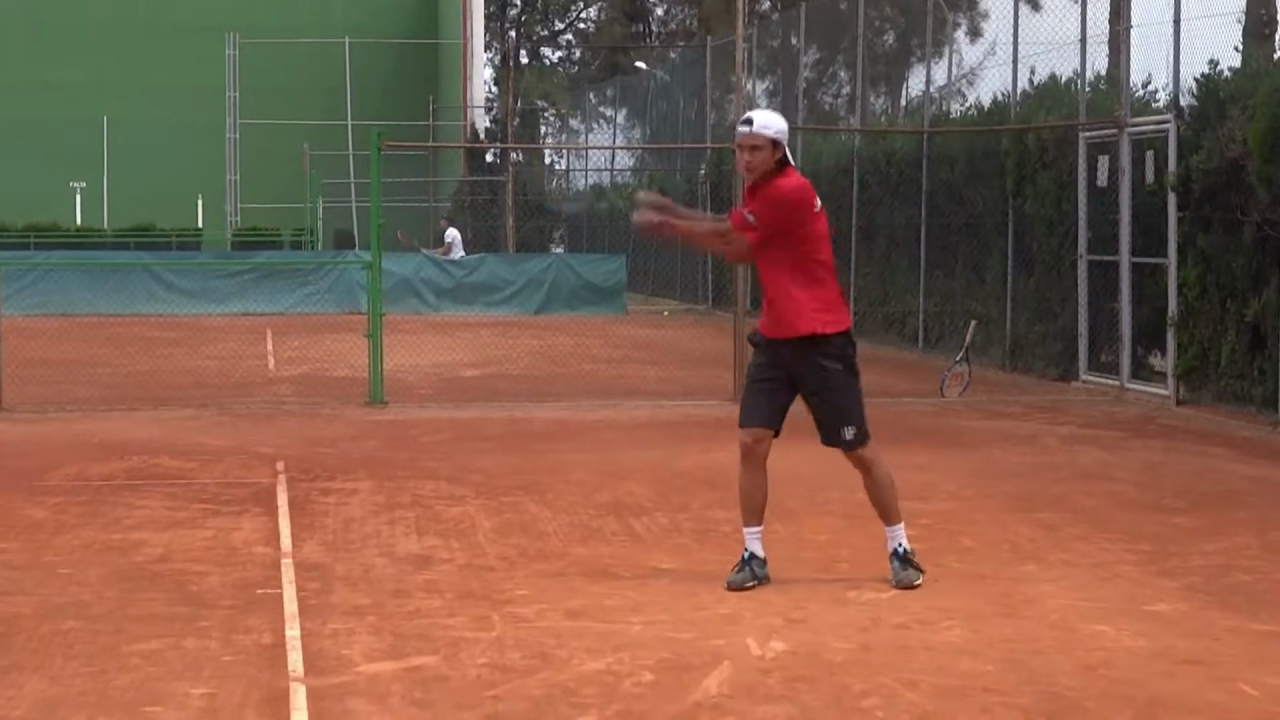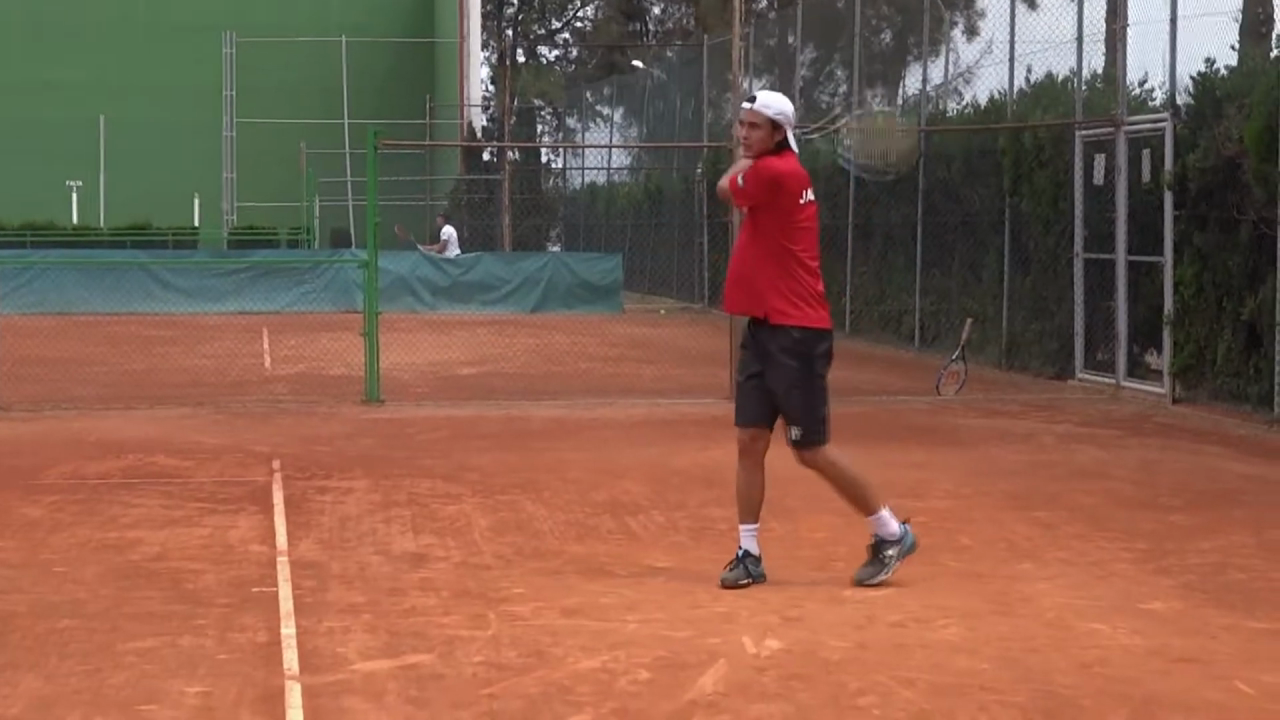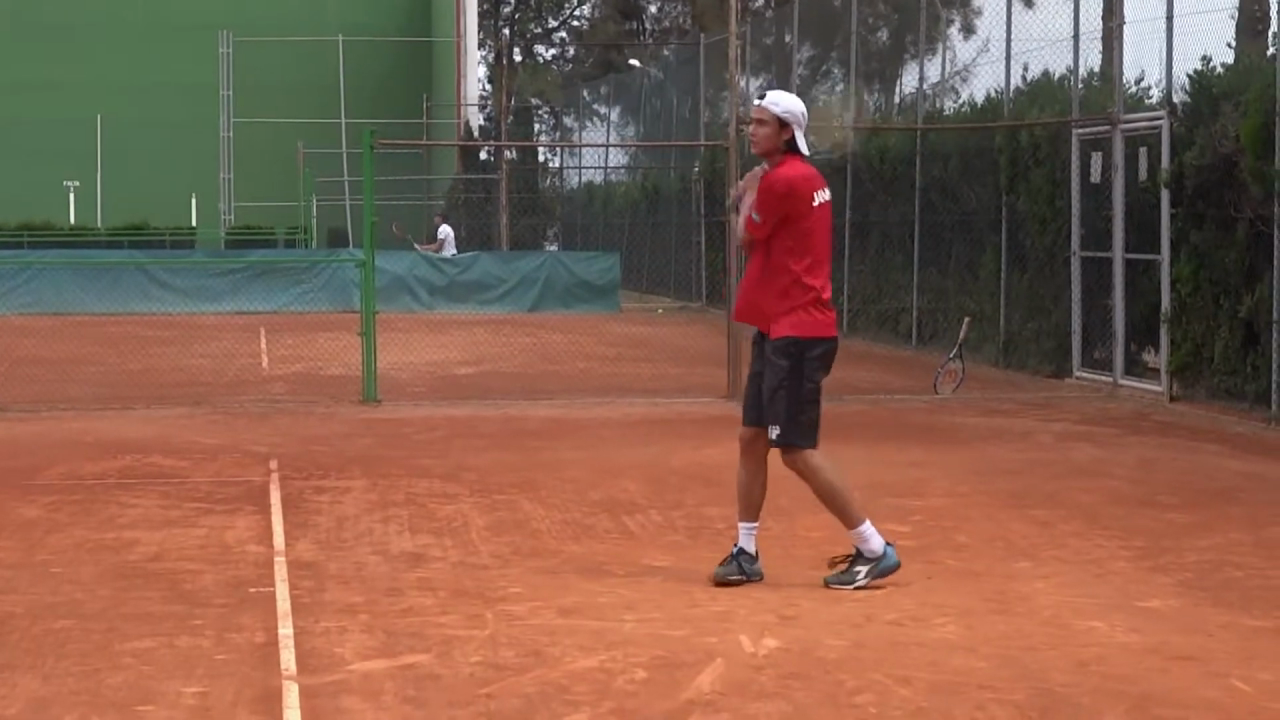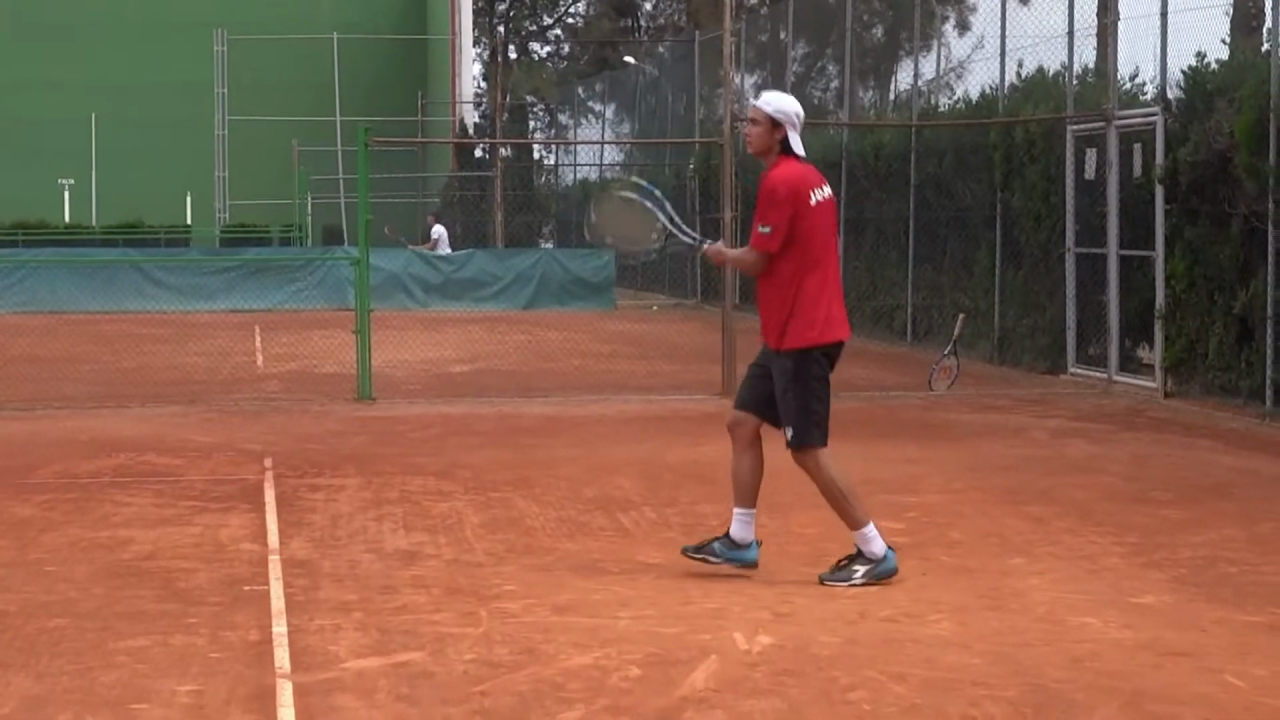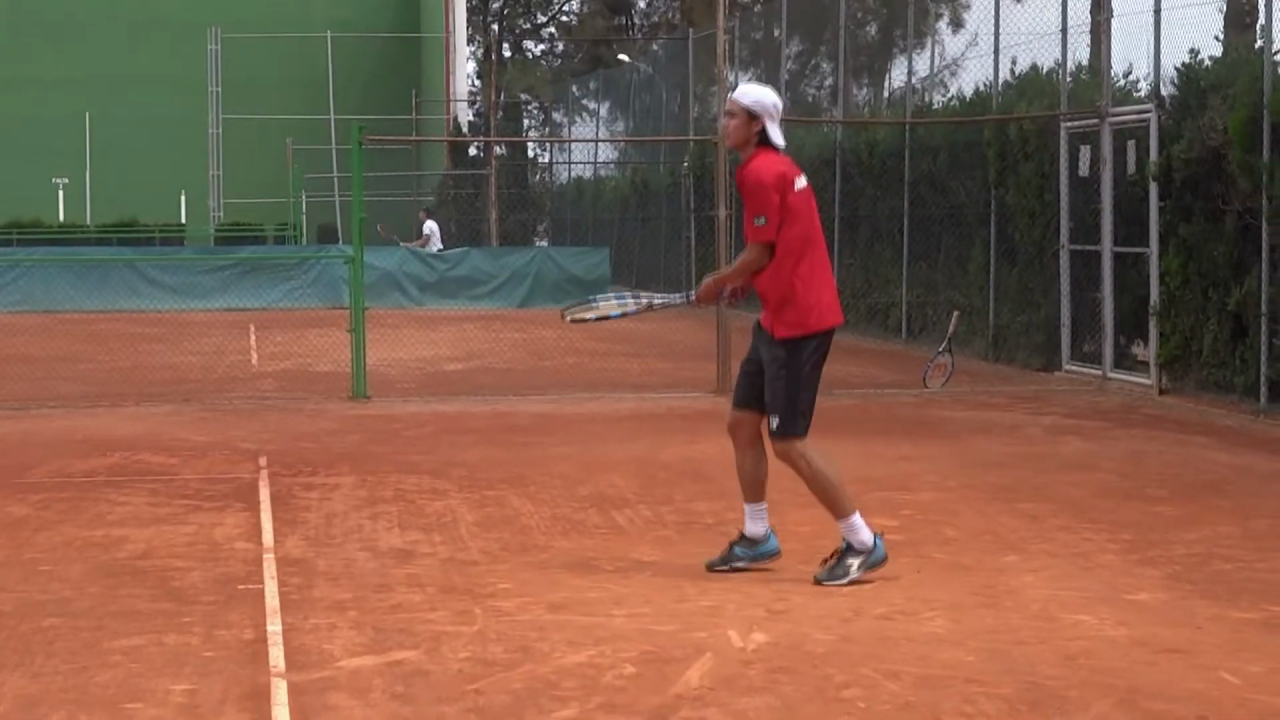
dt=0.2s
person 1, frame 1
left shoulder: (791, 190)
right shoulder: (760, 189)
left elbow: (728, 236)
right elbow: (738, 247)
left wrist: (669, 224)
right wrist: (670, 220)
left hip: (823, 337)
right hip: (776, 338)
left knee: (859, 450)
right knee: (752, 444)
left ankle: (899, 548)
right ankle: (753, 555)
person 1, frame 2
left shoulder: (773, 172)
right shoulder: (778, 170)
left elbow: (726, 189)
left wrist: (746, 159)
right wrist: (753, 158)
left hip: (797, 330)
right hip: (766, 325)
left knee: (810, 450)
right knee: (749, 442)
left ankle: (891, 532)
right ankle: (749, 553)
person 1, frame 3
left shoulder: (784, 179)
right shoulder: (800, 176)
left elbow: (746, 238)
left wrist: (746, 194)
right wrist: (755, 189)
left hip: (797, 333)
right hip: (779, 332)
left knee: (797, 453)
right knee: (752, 442)
left ankle: (875, 550)
right ankle: (746, 553)
person 1, frame 4
left shoulder: (780, 181)
right shoulder: (807, 176)
left elbow: (756, 261)
left wrist: (720, 253)
right wrist: (741, 258)
left hip: (805, 334)
right hip: (790, 328)
left knee: (807, 452)
right knee: (741, 423)
left ankle: (875, 553)
right ankle: (740, 540)
person 1, frame 5
left shoulder: (763, 172)
right shoulder: (777, 167)
left elbow: (759, 254)
left wrist: (715, 283)
right wrist: (737, 279)
left hip: (797, 322)
right hip: (782, 319)
left knee: (787, 443)
right knee: (740, 421)
left ankle: (862, 543)
right ankle: (757, 537)
